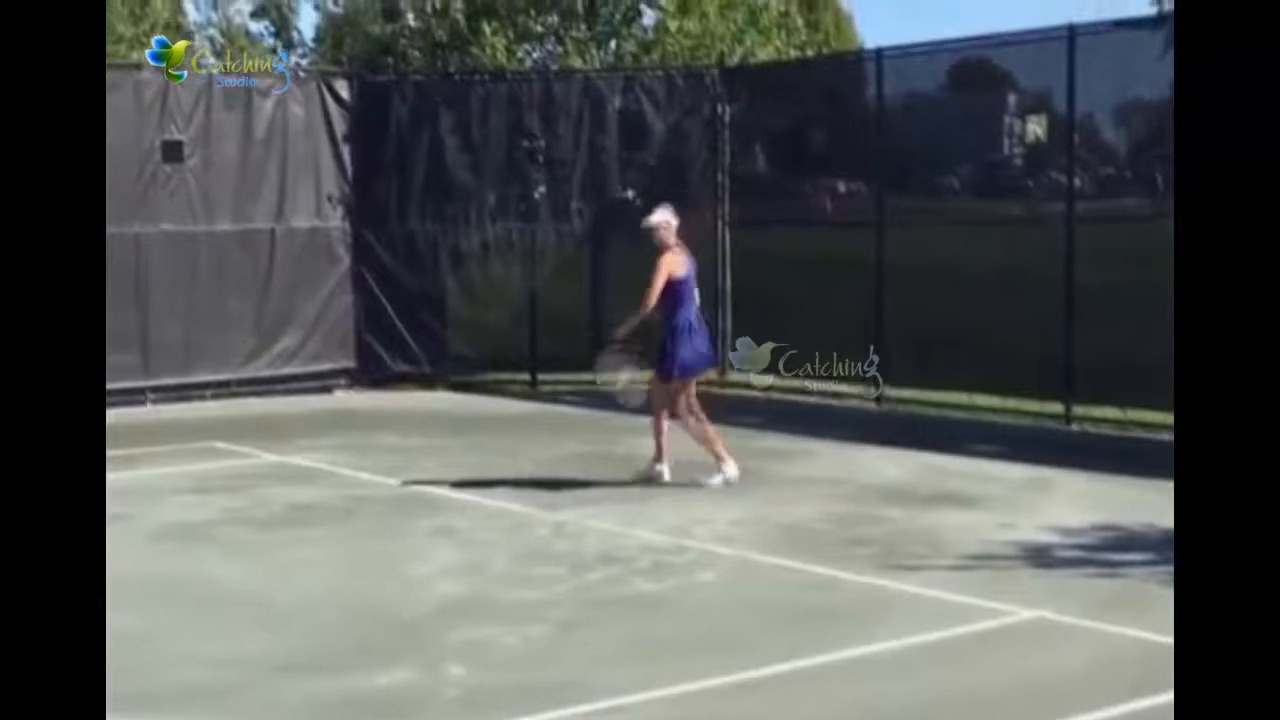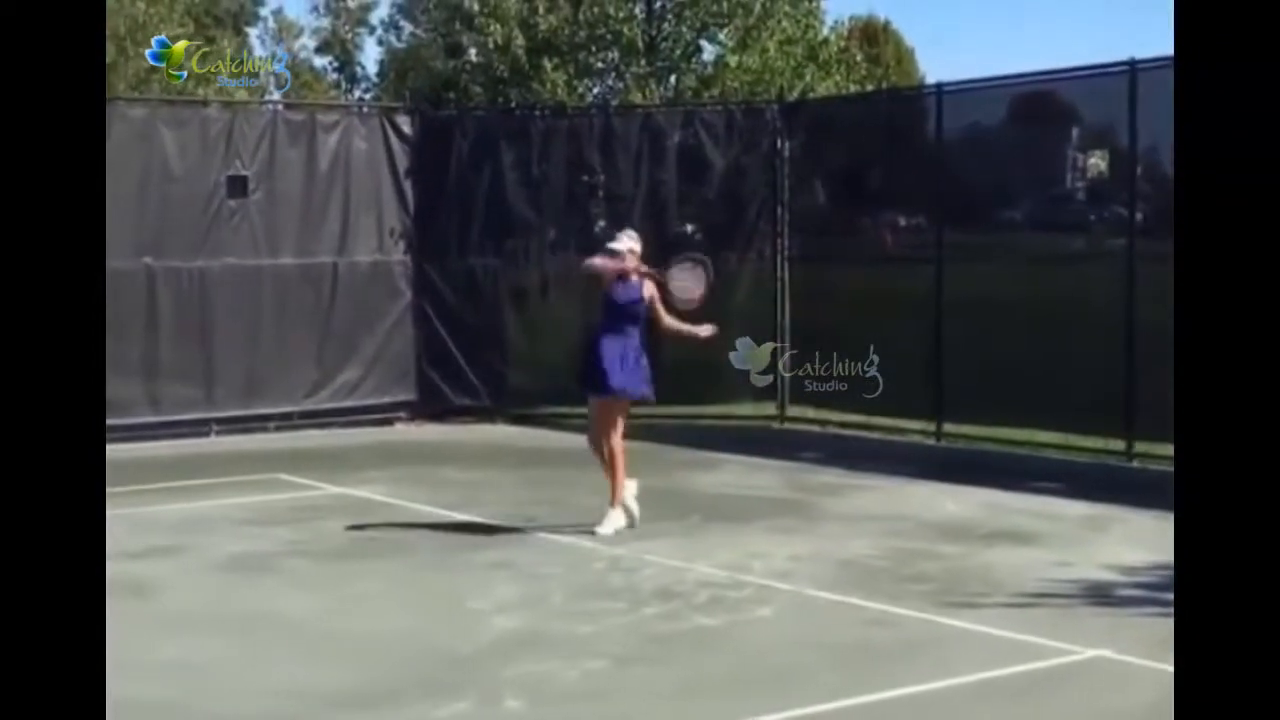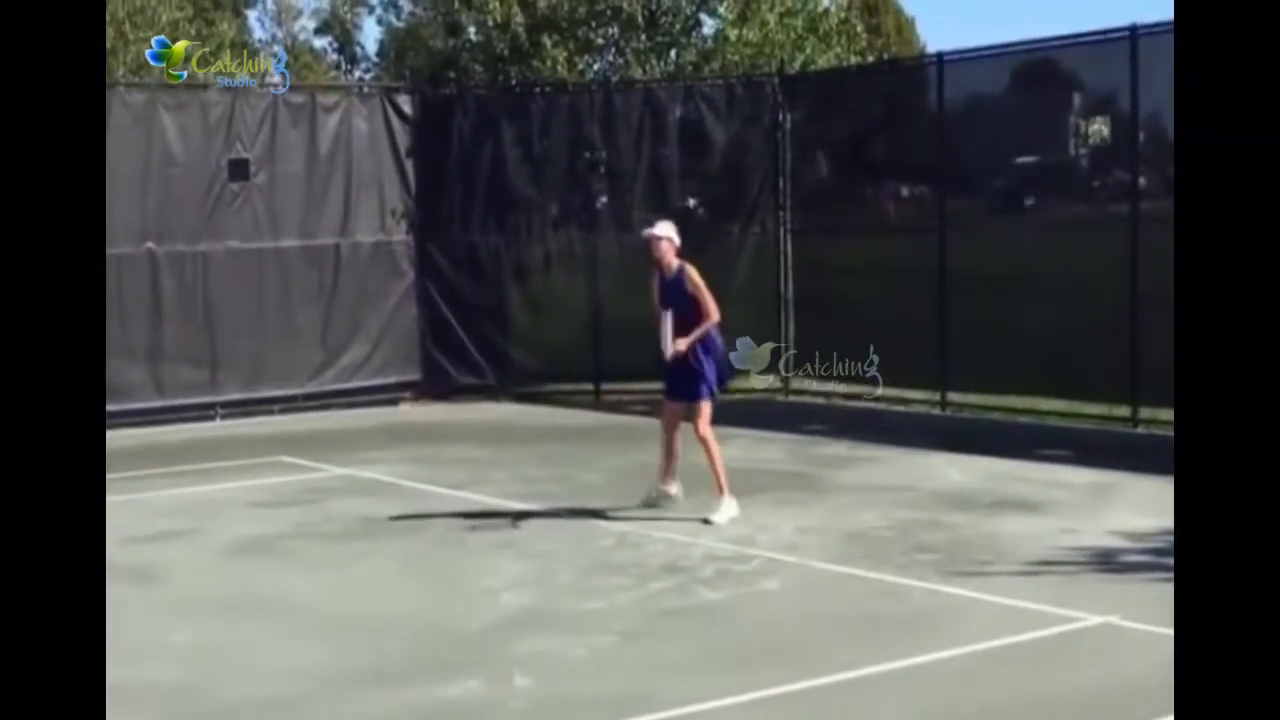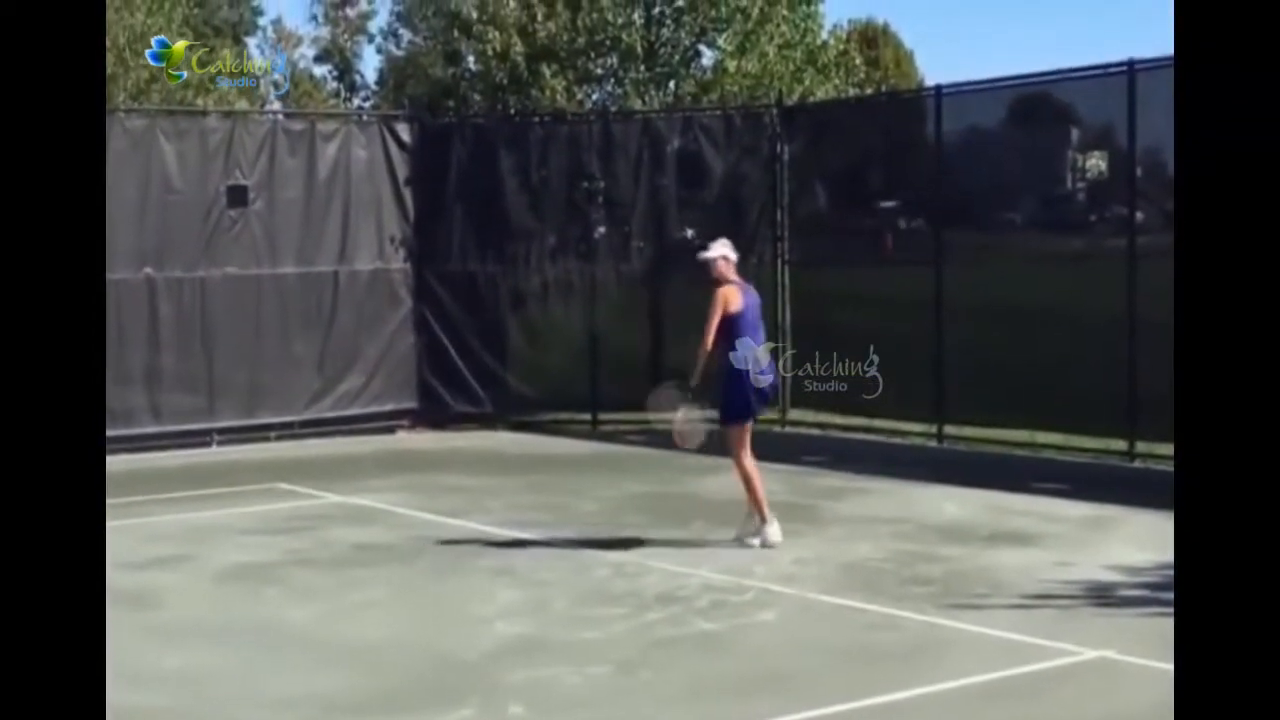
dt=1s
person 1, frame 1
left shoulder: (667, 259)
right shoulder: (684, 254)
left elbow: (650, 303)
left wrist: (627, 326)
left hip: (681, 332)
right hip: (688, 329)
left knee: (684, 410)
right knee: (657, 395)
left ankle: (725, 464)
right ankle: (659, 463)
person 1, frame 2
left shoulder: (648, 286)
right shoulder: (610, 279)
left elbow: (663, 320)
right elbow: (590, 265)
left wrist: (694, 330)
right wrist: (621, 267)
left hip: (628, 358)
right hip: (602, 355)
left knee: (612, 437)
right knee: (595, 438)
left ankle: (615, 510)
right ankle: (623, 488)
person 1, frame 3
left shoulder: (689, 274)
right shoulder: (657, 279)
left elbow: (713, 316)
left wrist: (688, 341)
right wrist: (669, 344)
left hip: (702, 353)
right hip: (678, 357)
left knee: (702, 430)
right knee: (669, 425)
left ankle: (727, 500)
right ankle: (668, 484)
person 1, frame 4
left shoulder: (723, 292)
right shoulder: (749, 290)
left elbow: (708, 343)
left wrist: (697, 373)
left hip: (741, 372)
right hip: (758, 369)
left knee: (741, 456)
right knee: (742, 452)
left ankle: (767, 526)
right ankle: (756, 519)
